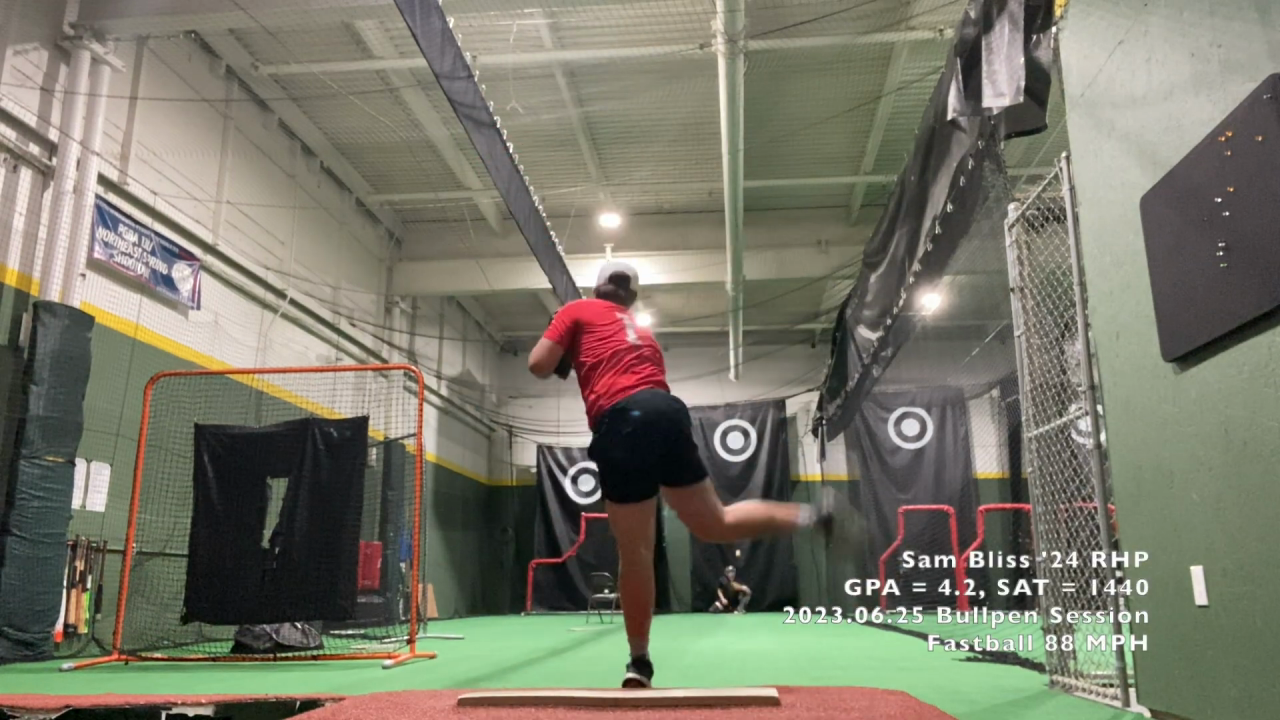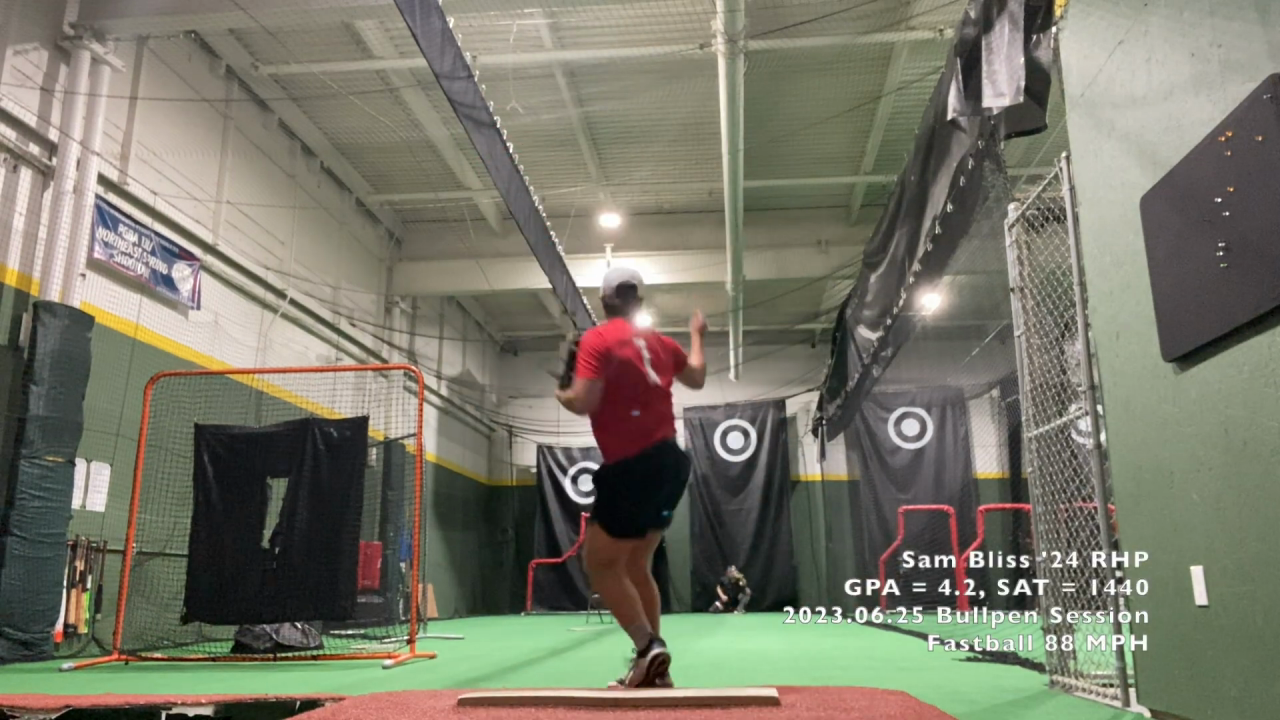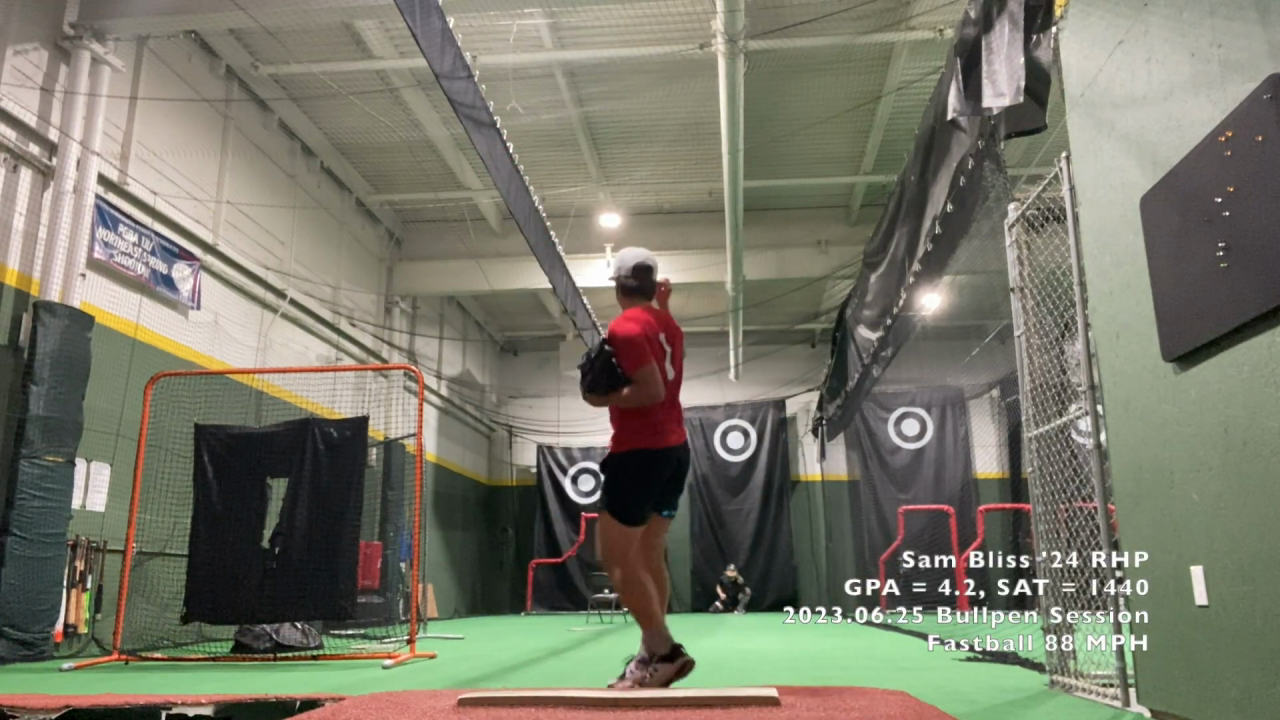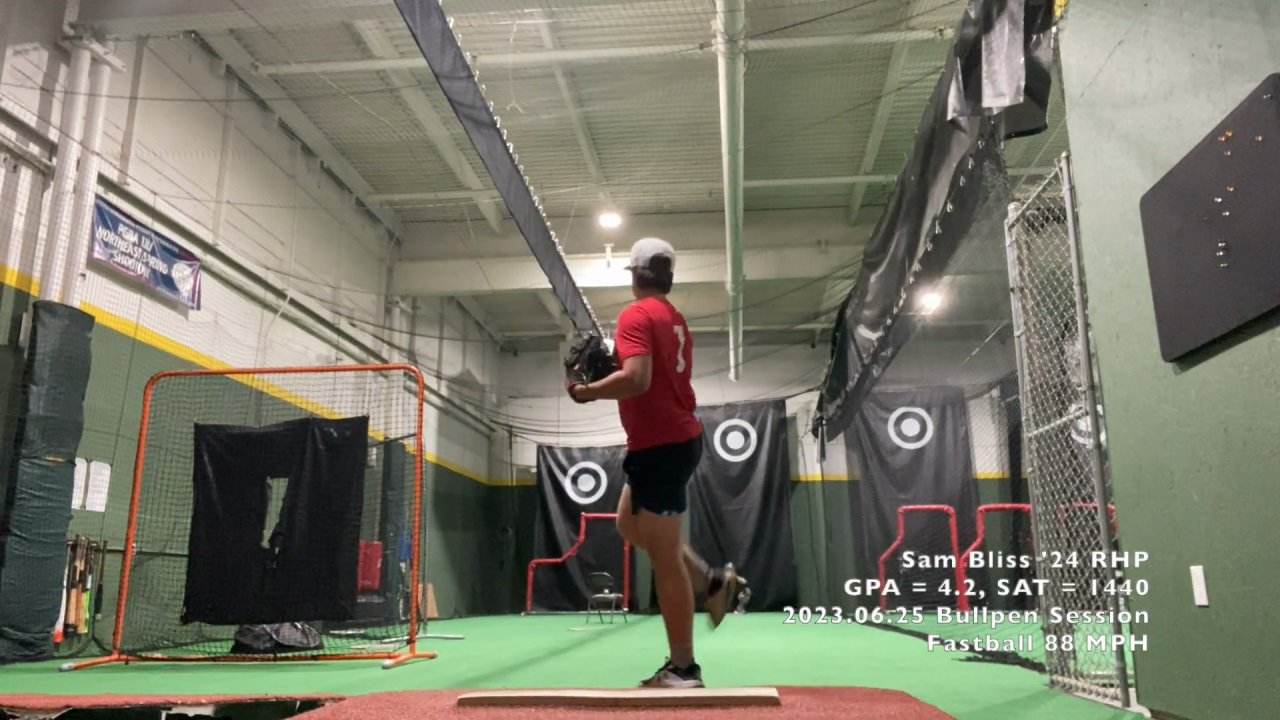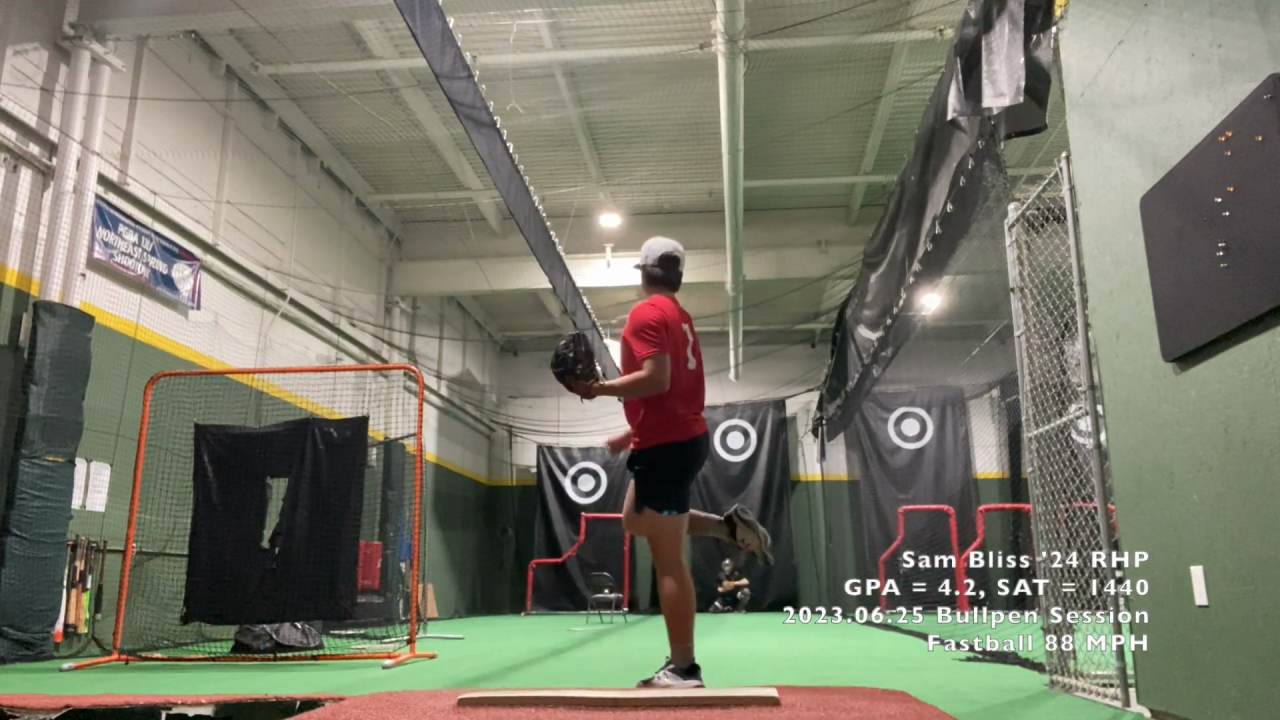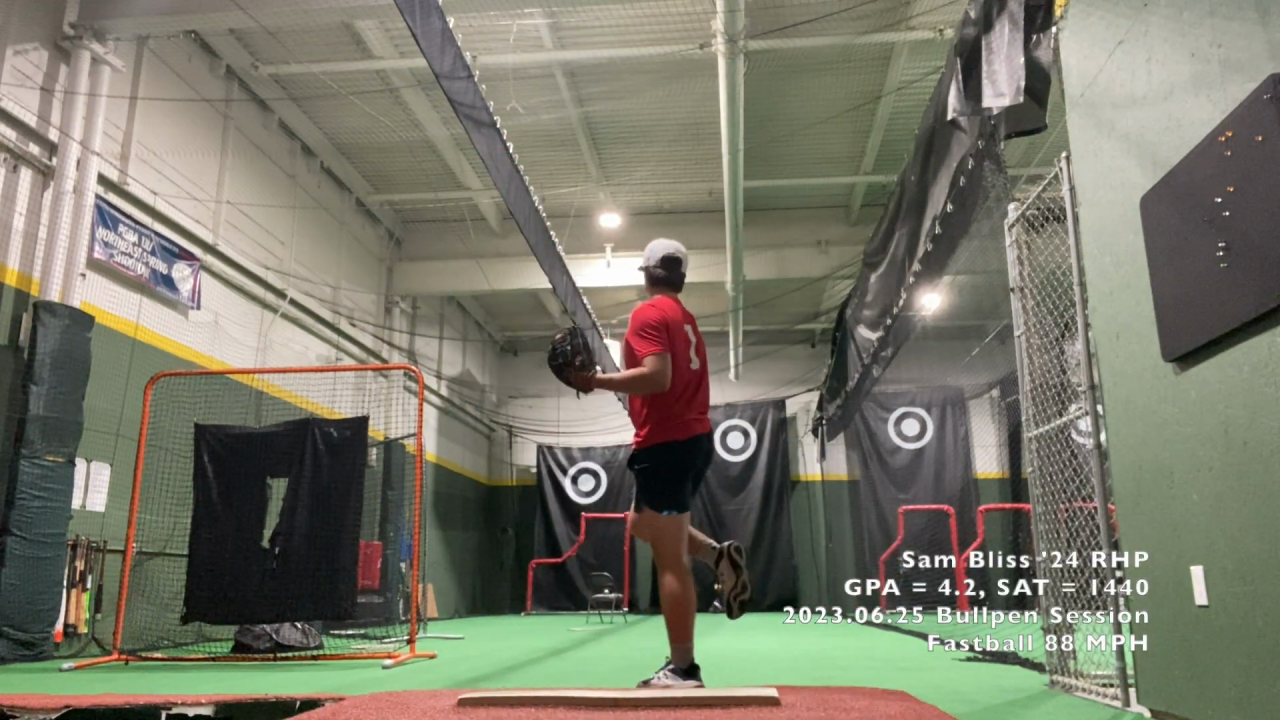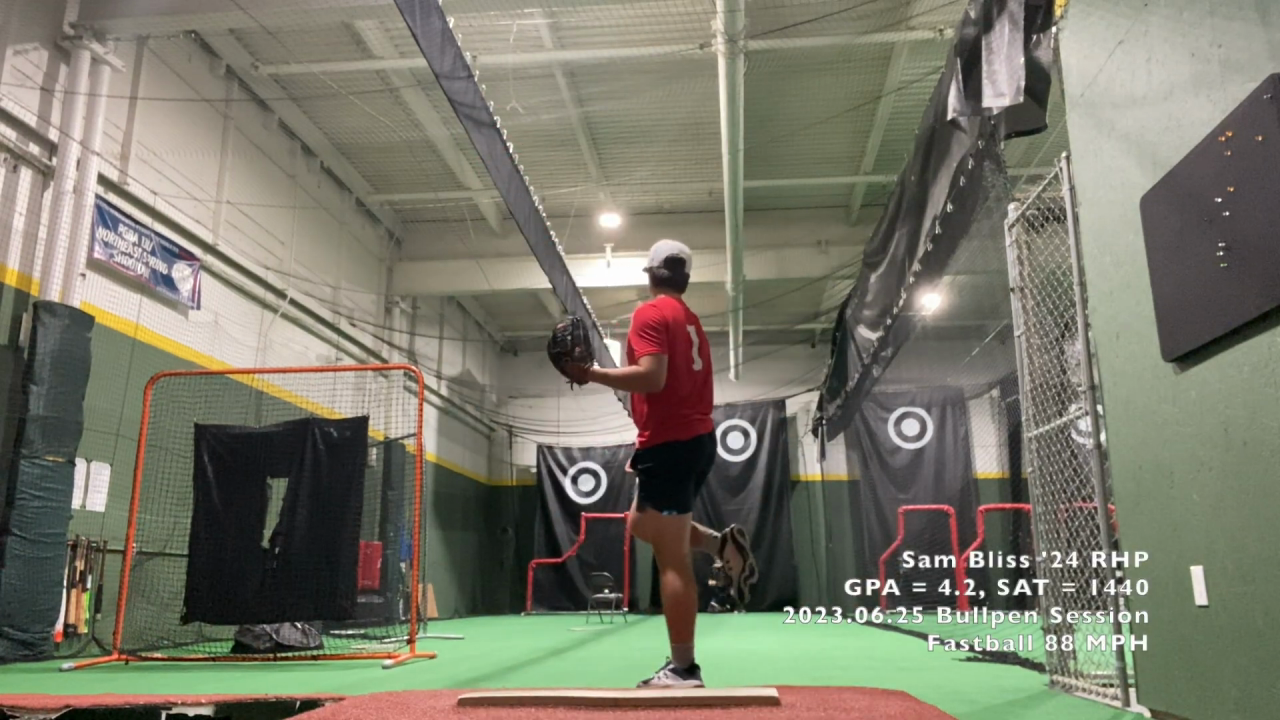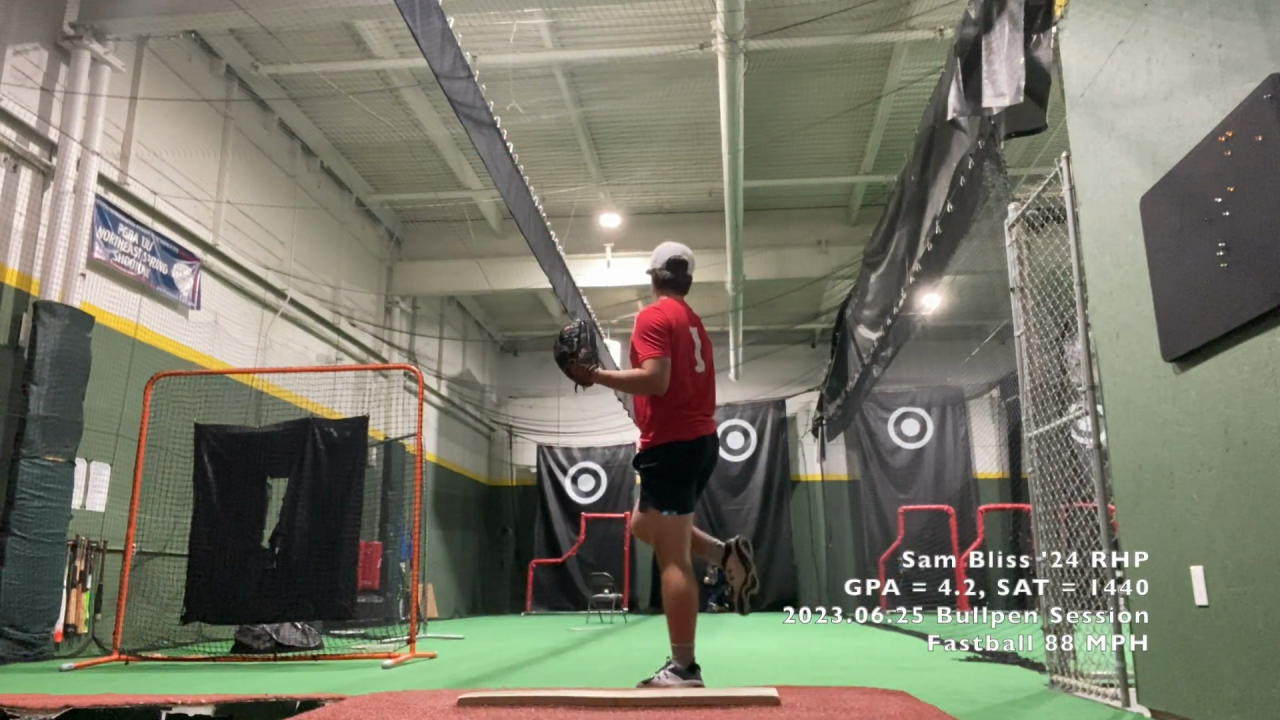
dt=0.2s
person 1, frame 1
left shoulder: (577, 310)
right shoulder: (637, 332)
left elbow: (539, 364)
left wrist: (559, 364)
left hip: (620, 423)
right hip: (658, 406)
left knee: (634, 553)
right knee: (717, 525)
left ankle: (639, 665)
right ankle: (811, 515)
person 1, frame 2
left shoulder: (597, 341)
right shoulder: (659, 342)
left elbow: (583, 400)
right elbow: (697, 377)
left wrist: (564, 397)
right wrist: (698, 334)
left hip: (632, 468)
right hip: (672, 463)
left knee: (603, 568)
right knee: (636, 568)
left ankle: (649, 647)
right ankle: (652, 665)
person 1, frame 3
left shoulder: (624, 328)
right shoulder: (668, 324)
left elbow: (653, 391)
left wrist: (604, 400)
right wrist: (663, 306)
left hip: (639, 454)
right hip: (674, 450)
left knee: (616, 558)
right knee: (646, 556)
left ankle: (664, 650)
right ankle: (652, 653)
person 1, frame 4
left shoulder: (635, 315)
right shoulder: (676, 319)
left elbow: (637, 379)
left wrist: (587, 391)
left hip: (658, 446)
right hip: (682, 438)
left knee: (665, 560)
right knee: (632, 523)
left ankle: (683, 668)
right ankle: (711, 580)
person 1, frame 5
left shoulder: (645, 313)
right shoulder: (681, 317)
left elbow: (655, 379)
left wrist: (598, 388)
right wrist: (633, 434)
left hip: (666, 445)
right hip: (688, 438)
left knee: (668, 560)
right knee: (636, 516)
left ankle: (683, 668)
right ankle: (727, 525)
person 1, frame 6
left shoulder: (648, 313)
right shoulder: (686, 319)
left elbow: (656, 377)
left wrist: (596, 380)
left hip: (667, 444)
right hip: (694, 439)
left knee: (669, 560)
right knee: (642, 524)
left ankle: (682, 668)
right ankle: (719, 555)
person 1, frame 7
left shoulder: (650, 313)
right shoulder: (691, 320)
left elbow: (651, 376)
left wrist: (593, 373)
left hip: (670, 443)
right hip: (697, 439)
left knee: (671, 559)
right knee: (642, 524)
left ankle: (682, 668)
right ankle: (722, 544)
person 1, frame 8
left shoulder: (653, 316)
right shoulder: (694, 322)
left elbow: (655, 379)
left wrist: (595, 375)
left hip: (672, 445)
right hip: (701, 440)
left knee: (672, 557)
right knee: (645, 525)
left ankle: (683, 668)
right ankle: (727, 554)
